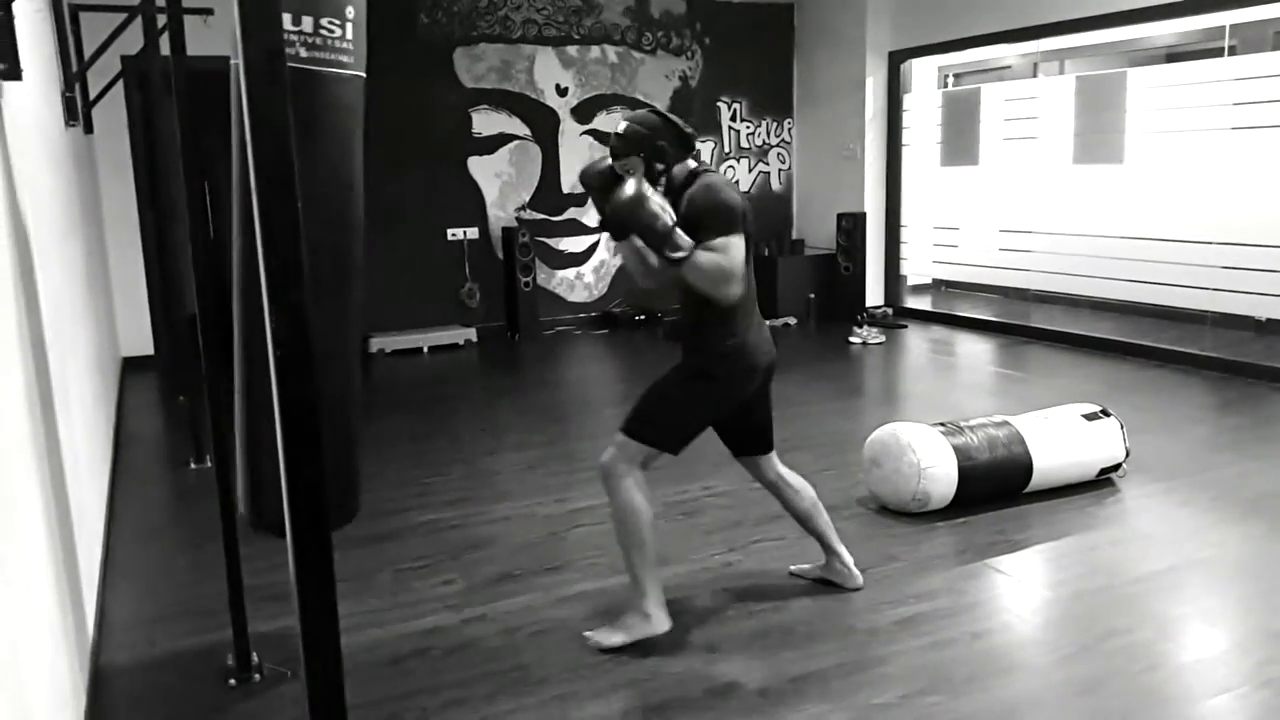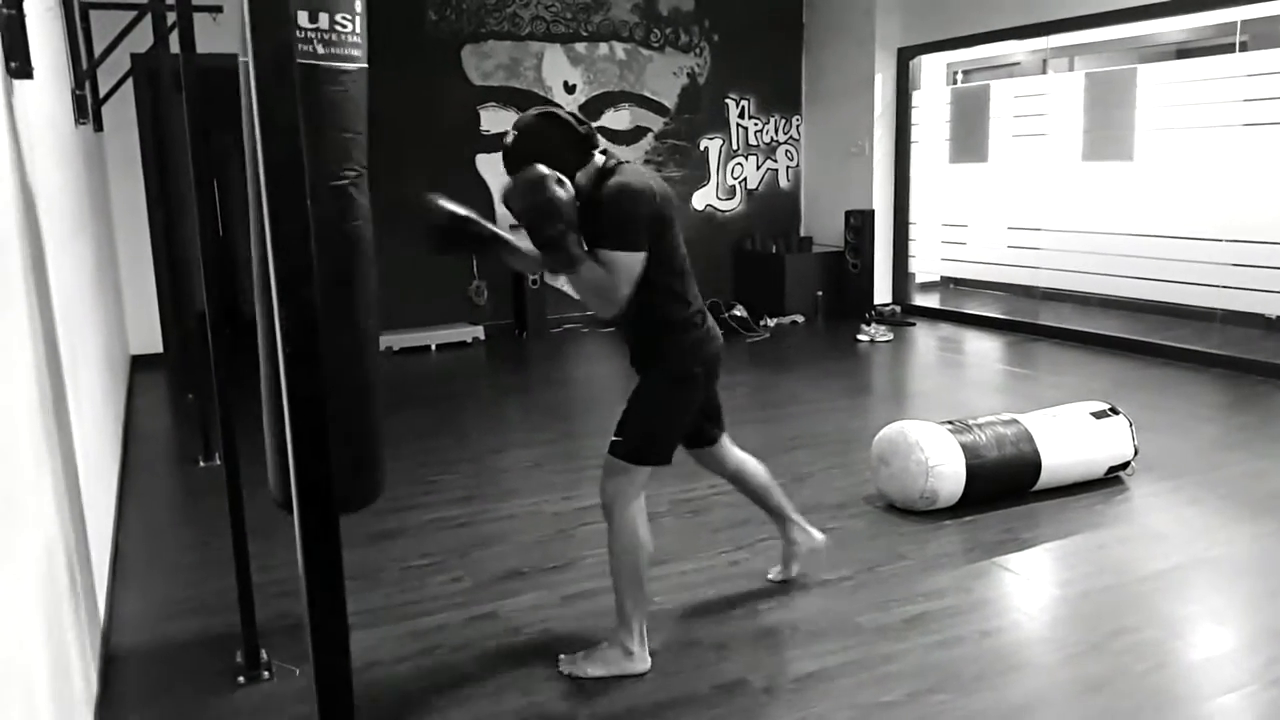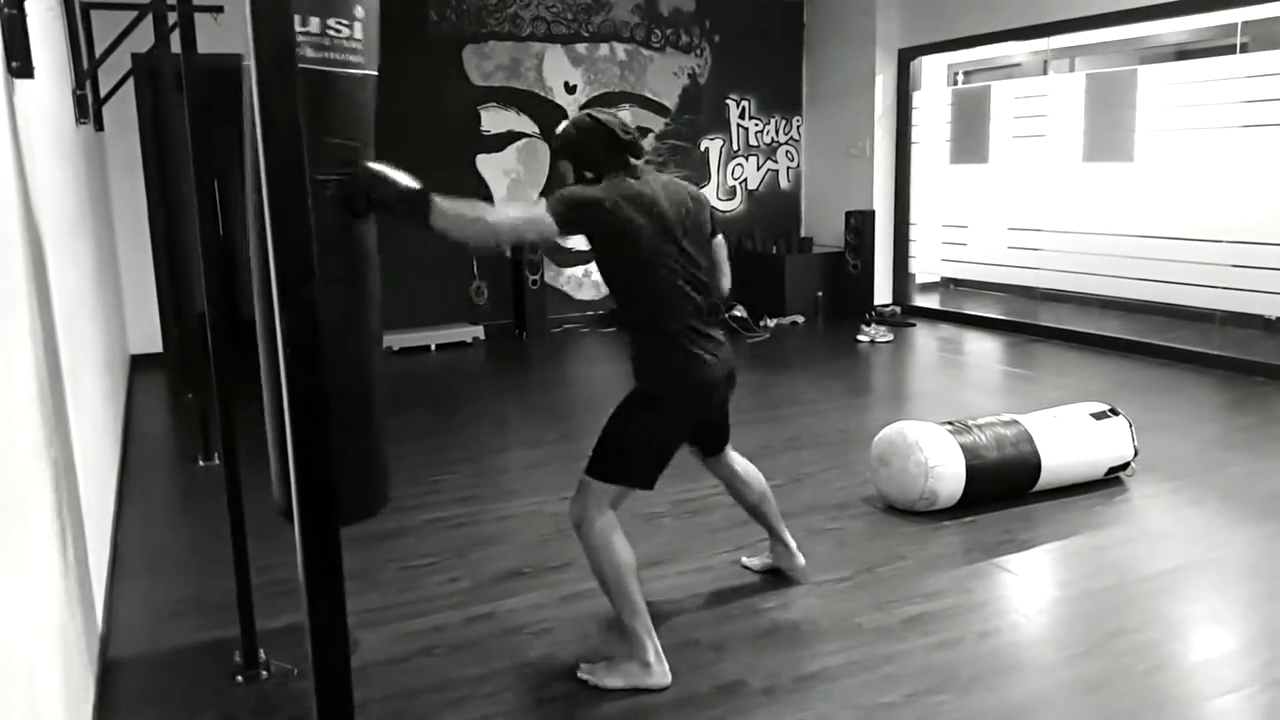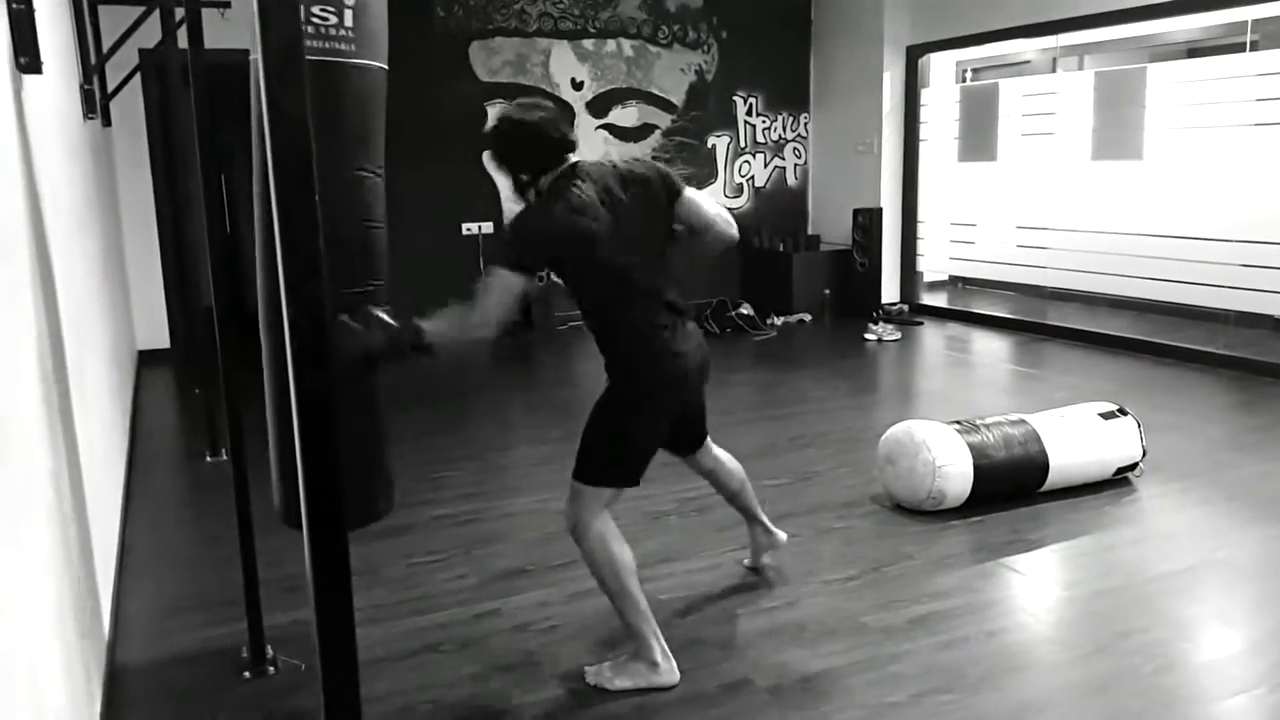
dt=0.5s
person 1, frame 1
left shoulder: (709, 196)
right shoulder: (683, 197)
left elbow: (726, 286)
right elbow: (650, 277)
left wrist: (666, 236)
right wrist: (620, 223)
left hip: (718, 359)
right hip: (749, 355)
left knee: (619, 465)
right knee: (766, 467)
left ankle: (647, 609)
right ankle: (839, 561)
person 1, frame 2
left shoulder: (623, 193)
right shoulder: (606, 186)
left elbow: (608, 301)
right elbow: (597, 271)
left wrist: (556, 236)
left hip: (678, 357)
right hip: (685, 347)
left knee: (619, 490)
right knee: (716, 451)
left ankle: (629, 647)
right ankle: (796, 531)
person 1, frame 3
left shoulder: (600, 202)
right shoulder: (687, 196)
left elbow: (501, 228)
right elbow: (723, 284)
left hip: (668, 377)
right hip: (715, 362)
left knee: (590, 510)
right knee: (720, 459)
left ankle: (645, 660)
right ankle: (784, 550)
person 1, frame 4
left shoulder: (540, 221)
right shoulder: (642, 174)
left elbow: (483, 319)
right elbow: (723, 232)
left hip: (646, 373)
right hip: (686, 349)
left knee: (586, 516)
right knee: (697, 449)
left ankle: (651, 658)
right ankle: (761, 531)
